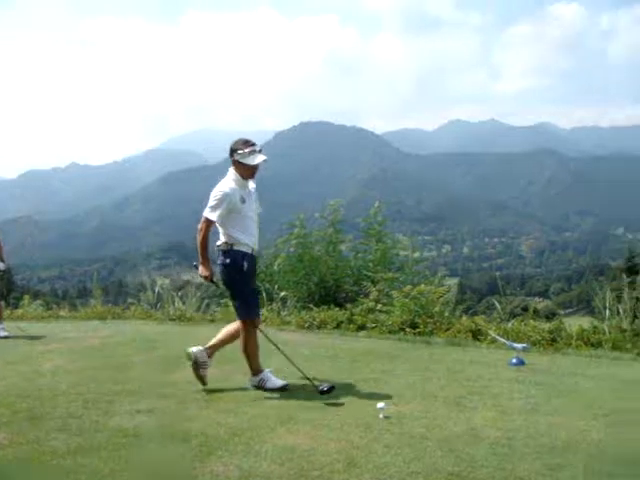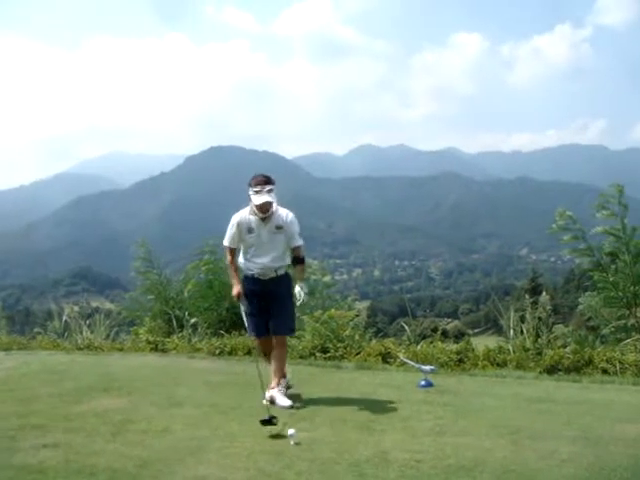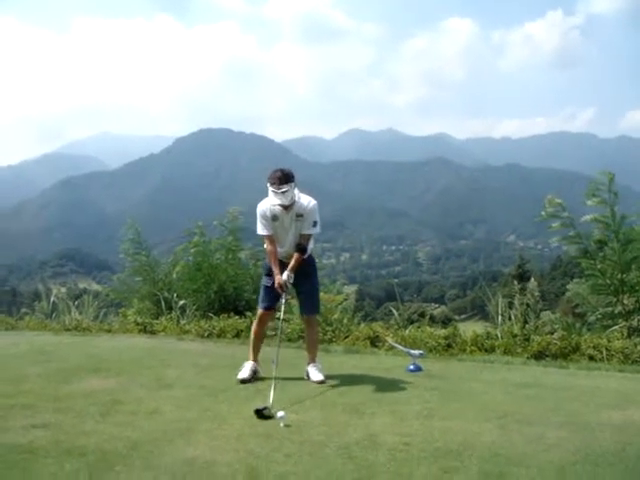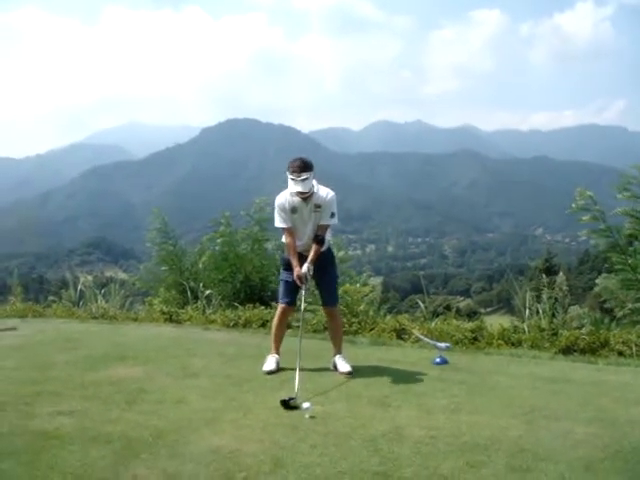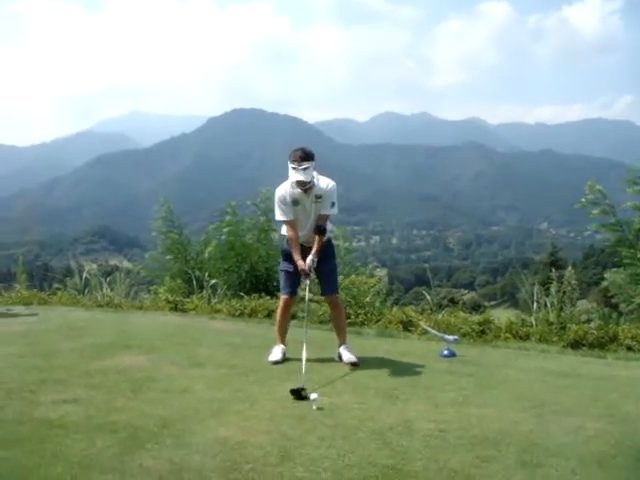
dt=1s
person 1, frame 1
left shoulder: (250, 187)
right shoulder: (225, 191)
right elbow: (203, 227)
right wrist: (204, 264)
left hip: (247, 259)
right hip: (236, 260)
left knee: (248, 321)
right knee: (249, 320)
left ankle: (203, 352)
right ankle: (257, 374)
person 1, frame 2
left shoulder: (287, 217)
right shoulder: (239, 220)
left elbow: (297, 254)
right elbow: (231, 253)
left wrist: (300, 282)
right wrist: (236, 283)
left hip: (280, 281)
right hip: (252, 282)
left knee: (280, 337)
right knee: (263, 339)
left ankle: (275, 387)
right ankle: (282, 378)
person 1, frame 3
left shoulder: (309, 205)
right shoulder: (264, 207)
left elbow: (304, 244)
right elbow: (270, 244)
left wrist: (289, 272)
right wrist: (277, 274)
left hip: (302, 263)
right hip: (275, 262)
left knee: (310, 316)
right knee: (263, 313)
left ankle: (312, 365)
right ankle: (252, 362)
person 1, frame 4
left shoulder: (327, 197)
right shoulder: (282, 199)
left elbow: (321, 235)
right elbow: (289, 236)
left wrist: (309, 264)
right wrist: (296, 266)
left hip: (321, 255)
right hip: (293, 255)
left knee: (332, 307)
right knee: (284, 306)
left ankle: (338, 356)
right ankle: (273, 354)
person 1, frame 5
left shoulder: (328, 187)
right shoulder: (283, 192)
left elbow: (322, 226)
right elbow: (290, 228)
left wrist: (313, 256)
right wrist: (298, 260)
left hip: (321, 246)
right hip: (293, 247)
left knee: (333, 298)
right knee: (286, 298)
left ankle: (343, 346)
right ankle: (280, 345)
